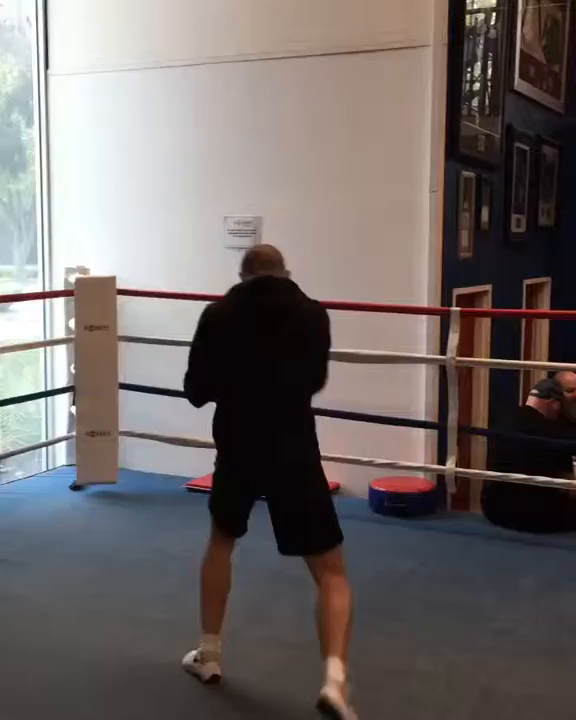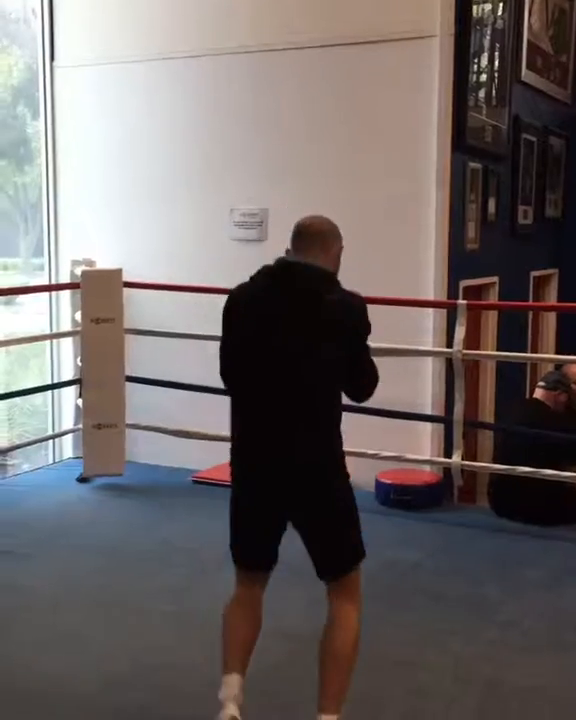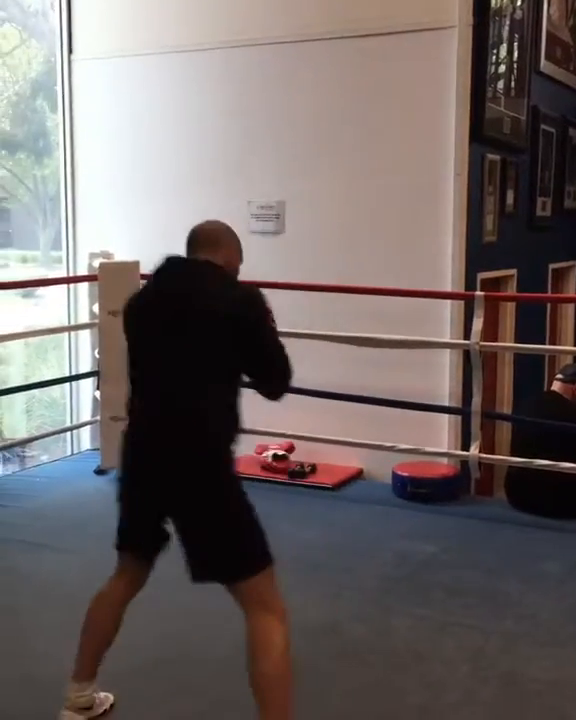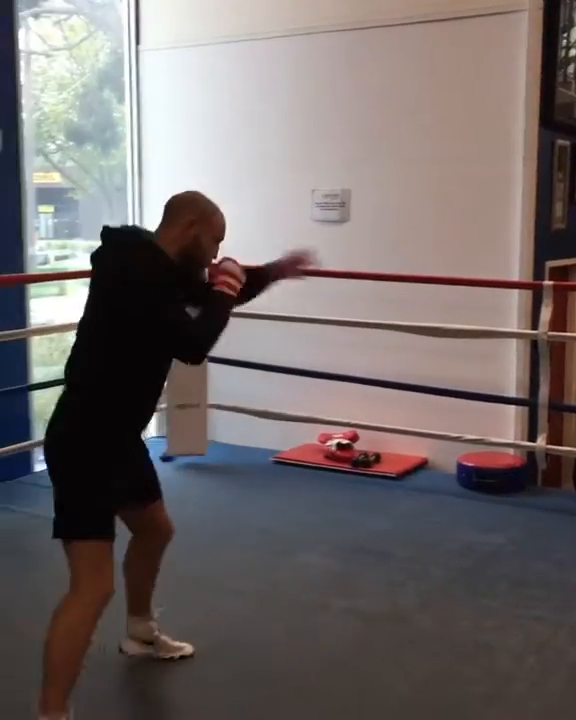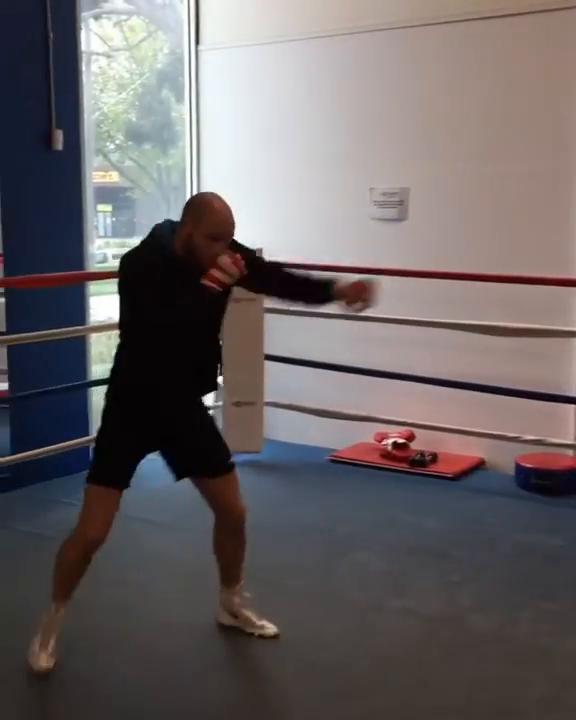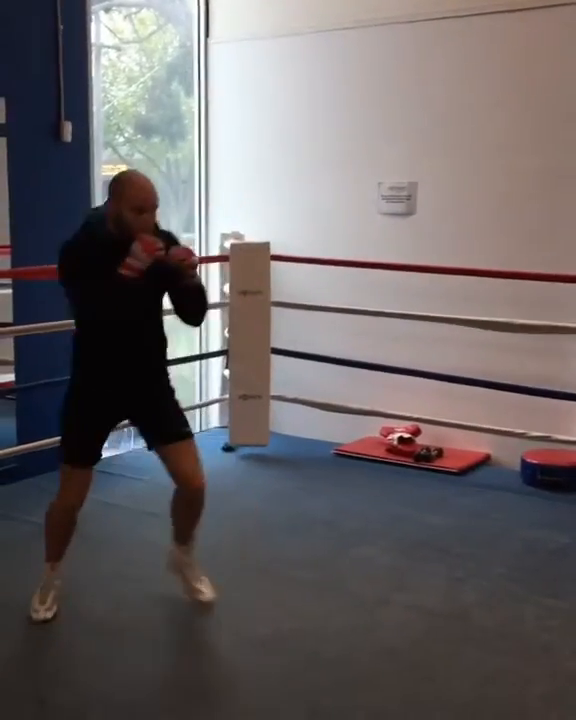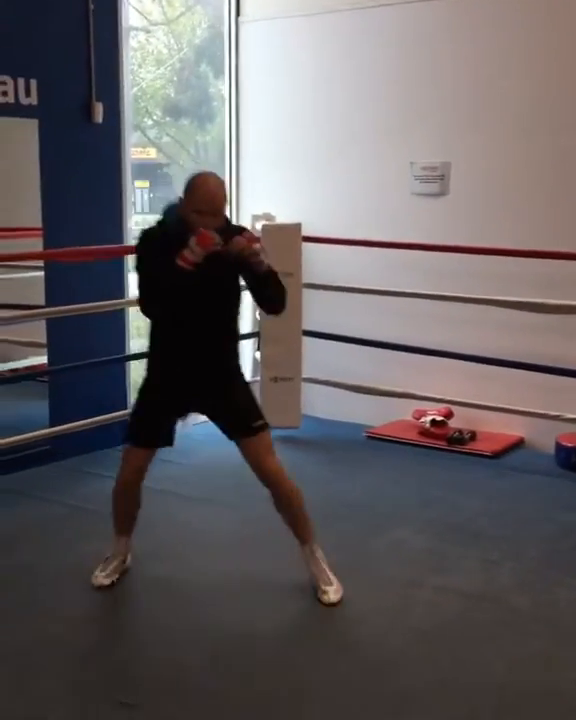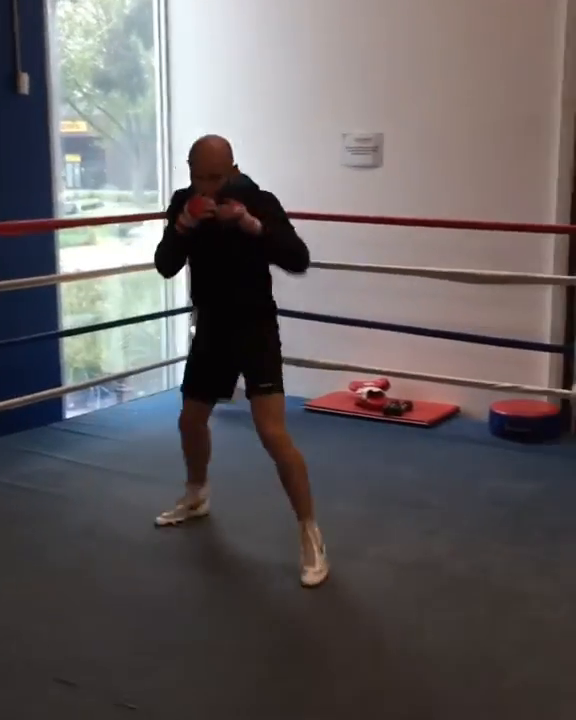
dt=0.5s
person 1, frame 1
left shoulder: (218, 315)
right shoulder: (311, 315)
left elbow: (197, 390)
left hip: (236, 453)
right hip: (294, 455)
left knee: (221, 540)
right knee: (333, 576)
left ankle: (209, 653)
right ankle: (334, 680)
person 1, frame 2
left shoulder: (244, 299)
right shoulder: (344, 308)
right elbow: (361, 388)
left hip: (250, 464)
right hip: (315, 467)
left knee: (248, 589)
right knee: (345, 596)
person 1, frame 3
left shoulder: (143, 300)
right shoulder: (237, 299)
right elbow: (274, 382)
right wrist: (265, 332)
left hip: (140, 464)
right hip: (198, 469)
left knee: (129, 575)
right knee: (266, 612)
person 1, frame 4
left shoulder: (151, 264)
right shoulder: (134, 271)
left elbow: (196, 305)
right elbow: (190, 345)
left wrist: (274, 271)
right wrist: (220, 294)
left hip: (115, 433)
right hip: (82, 441)
left knee: (156, 531)
right knee: (92, 587)
left ankle: (140, 631)
person 1, frame 5
left shoulder: (227, 259)
right shoulder: (140, 266)
left elbow: (283, 281)
right elbow: (154, 334)
left wrist: (336, 291)
right wrist: (206, 290)
left hip: (186, 408)
right hip: (133, 409)
left knee: (231, 511)
right knee: (92, 529)
left ankle: (232, 603)
right ankle: (53, 620)
person 1, frame 6
left shoulder: (162, 245)
right shoulder: (79, 251)
left elbow: (193, 315)
right elbow: (90, 317)
left wrist: (188, 279)
right wrist: (124, 276)
left hip: (151, 381)
right hip: (94, 386)
left knee: (192, 482)
right knee: (70, 498)
left ankle: (182, 557)
right ankle: (50, 578)
person 1, frame 7
left shoulder: (240, 240)
right shoulder: (157, 241)
left elbow: (274, 306)
right elbow: (152, 306)
left wrist: (260, 266)
right wrist: (181, 266)
left hip: (223, 373)
right hip: (167, 374)
left knee: (271, 472)
right knee: (130, 473)
left ankle: (315, 561)
right ankle: (119, 552)
person 1, frame 8
left shoulder: (259, 203)
right shoulder: (184, 202)
left elbow: (298, 260)
right elbow: (166, 267)
left wrist: (252, 225)
right wrist: (180, 230)
left hip: (257, 330)
right hip: (211, 330)
left knee: (273, 435)
right knee: (190, 422)
left ankle: (311, 537)
right ankle: (195, 496)
